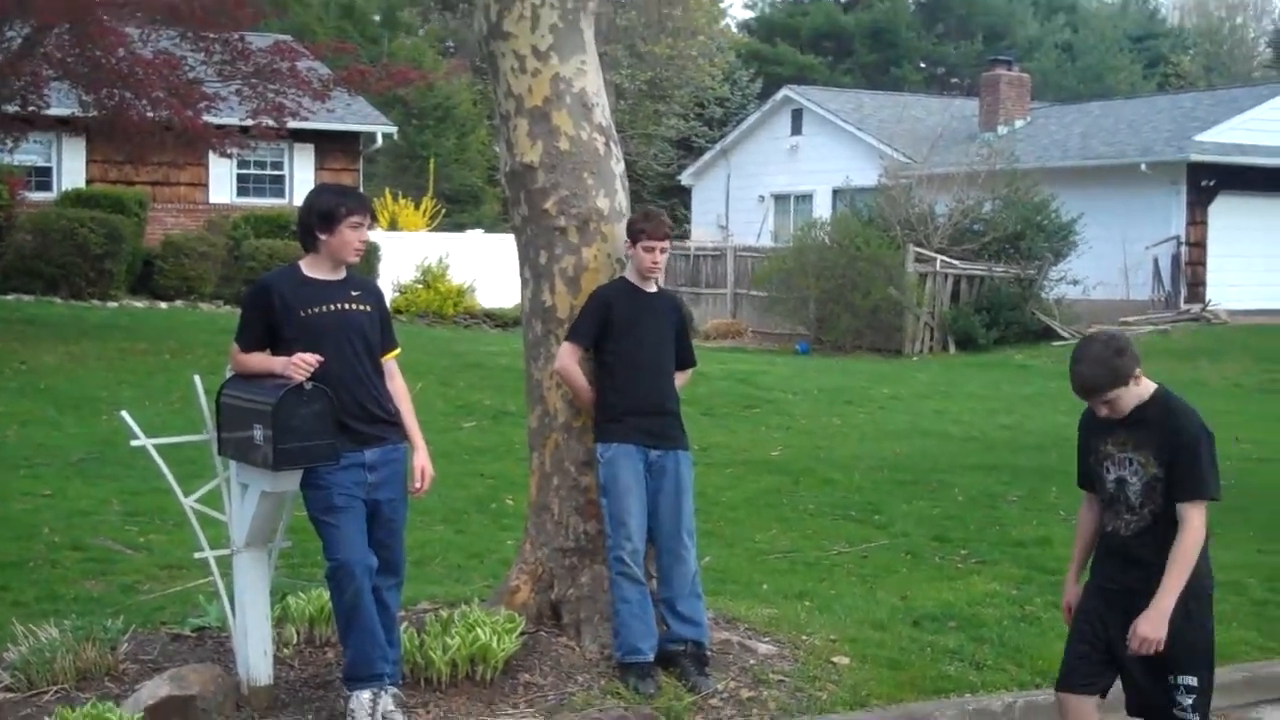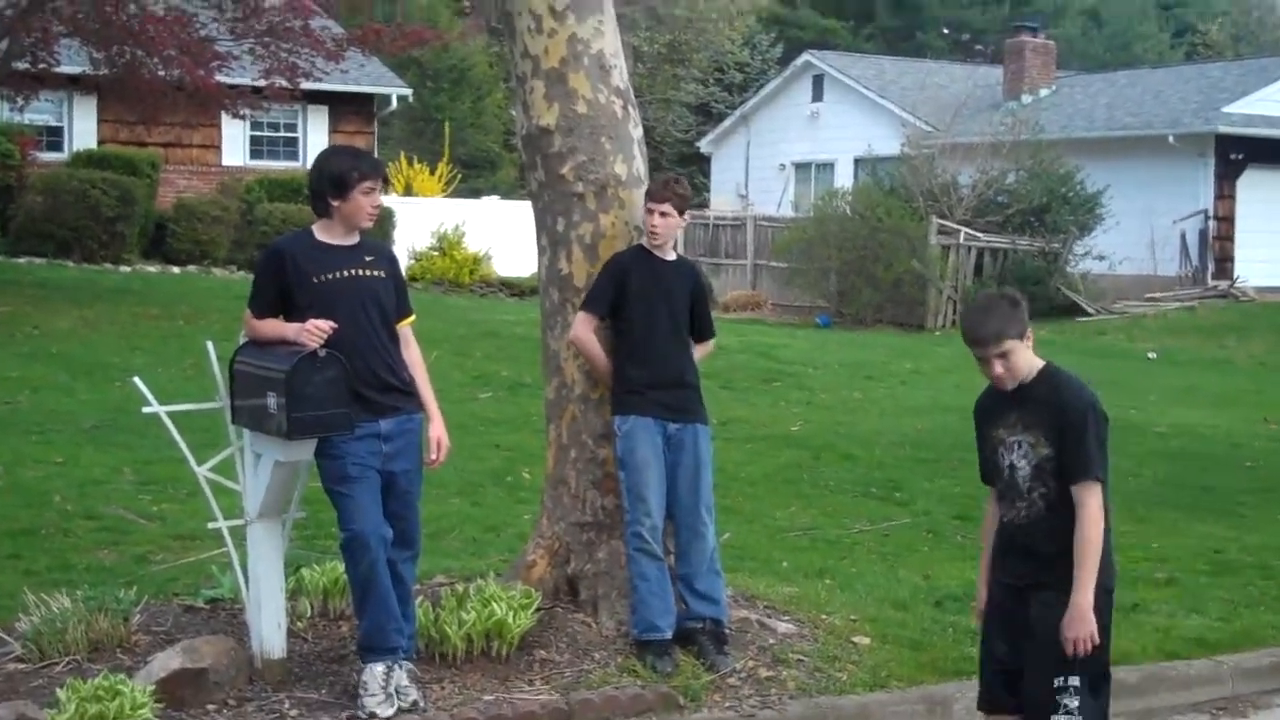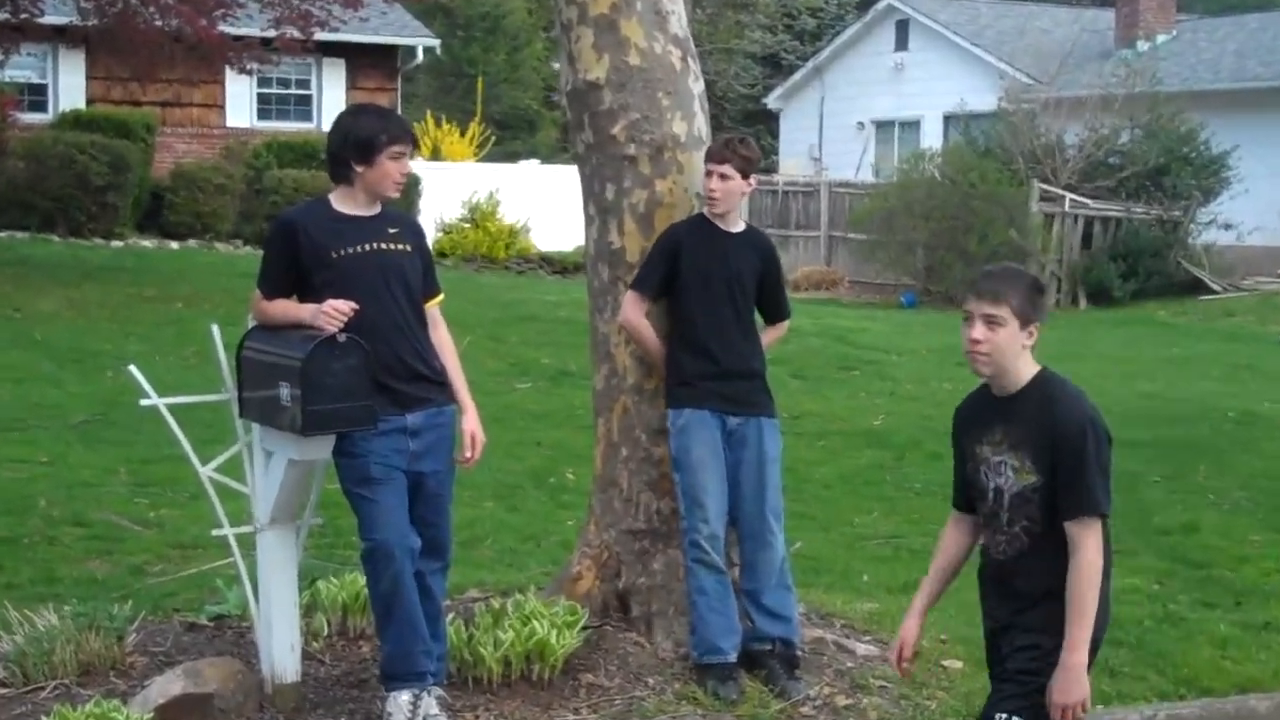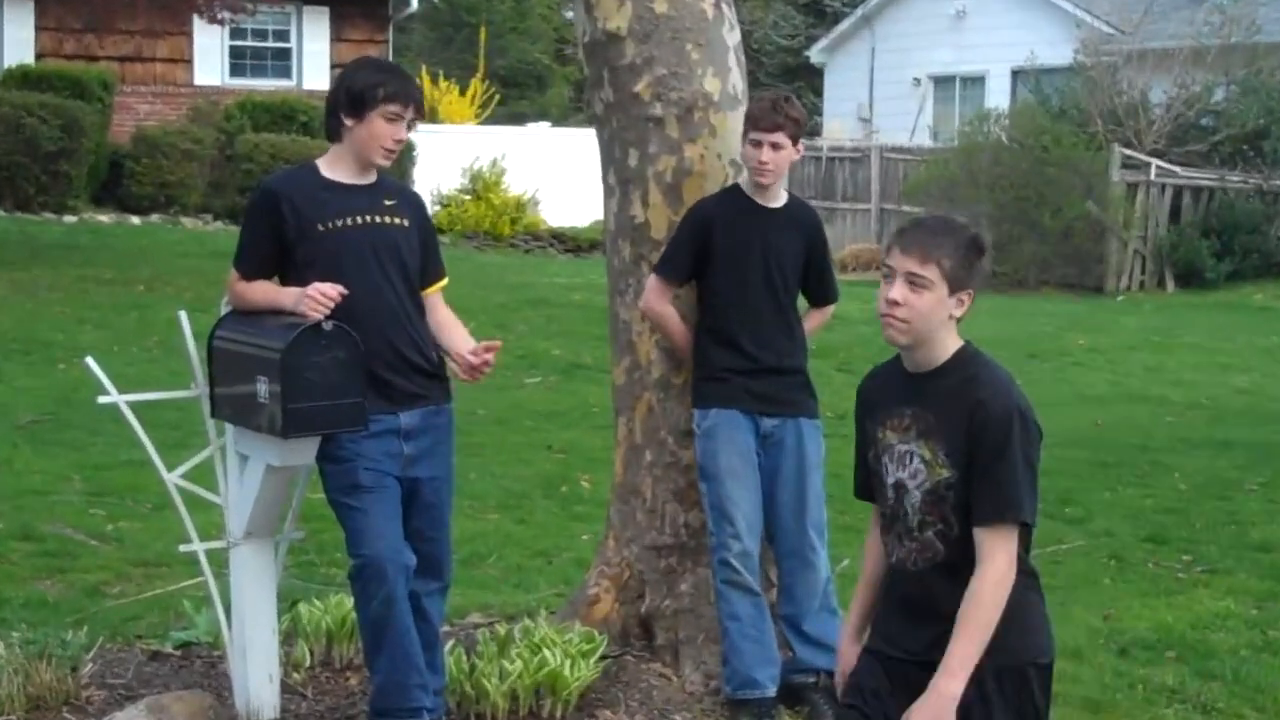
dt=0.4s
person 1, frame 1
left shoulder: (368, 292)
right shoulder: (275, 290)
right elbow: (241, 358)
left wrist: (418, 446)
right wrist: (283, 363)
left hip: (386, 452)
right hip: (328, 458)
left knee: (387, 572)
right knee: (351, 567)
person 1, frame 2
left shoulder: (382, 257)
right shoulder: (287, 254)
right elbow: (254, 325)
left wrist: (433, 414)
right wrist: (295, 330)
left hip: (401, 421)
right hip: (344, 427)
left knee: (402, 544)
right knee: (366, 539)
left ankle: (396, 656)
right ankle: (383, 658)
person 1, frame 3
left shoulder: (407, 229)
right shoulder: (300, 227)
right elbow: (264, 306)
left wrist: (466, 406)
right wrist: (311, 312)
left hip: (432, 415)
right hip: (365, 422)
left knee: (431, 551)
right knee: (390, 548)
person 1, frame 4
left shoulder: (406, 204)
right shoulder: (284, 195)
right elbow: (241, 289)
left wrist: (466, 351)
right wrist: (293, 296)
left hip: (428, 414)
right hip: (353, 421)
left knee: (429, 568)
right knee: (381, 563)
person 2, frame 1
left shoulder: (672, 306)
right shoulder: (607, 298)
right elbow: (565, 362)
left wrist: (658, 401)
right wrist: (603, 410)
left hip: (670, 440)
right hip: (621, 441)
left knee: (679, 548)
right knee: (627, 551)
person 2, frame 2
left shoulder: (690, 275)
right shoulder: (623, 266)
right elbow: (581, 332)
left wrist: (676, 373)
right wrist: (620, 380)
left hip: (688, 412)
right hip: (638, 413)
left knee: (697, 522)
right knee: (646, 525)
left ankle: (705, 621)
right ankle: (653, 631)
person 2, frame 3
left shoulder: (760, 247)
right shoulder: (680, 238)
left elbow: (778, 322)
right elbow: (631, 313)
left wrist: (742, 358)
right wrist: (675, 365)
left hip: (753, 405)
right hip: (694, 406)
left knee: (764, 529)
right knee: (706, 533)
left ankle: (774, 642)
right ankle: (715, 653)
person 2, frame 4
left shoulder: (804, 221)
right shoulder: (711, 214)
left elbow: (823, 305)
right elbow: (654, 299)
left wrist: (780, 349)
right wrist: (706, 357)
left hip: (793, 403)
right hip: (725, 405)
left knee: (805, 545)
right knee: (737, 550)
person 3, frame 1
left shoulder: (1183, 426)
right shoulder: (1093, 423)
left elbow: (1193, 525)
left wrist: (1160, 609)
right wrist: (1074, 575)
left hip: (1173, 591)
right hip: (1108, 585)
person 3, frame 2
left shoulder: (1072, 402)
right shoulder: (988, 406)
left elbow: (1090, 506)
left wrist: (1081, 602)
right wrist: (984, 580)
left hip: (1065, 585)
right hip: (1011, 583)
person 3, frame 3
left shoulder: (1070, 418)
right shoulder: (971, 414)
left elbow: (1087, 544)
left wrist: (1074, 661)
right wrist: (917, 612)
left hip: (1053, 625)
right hip: (1003, 617)
person 3, frame 4
left shoulder: (994, 404)
right shoulder: (877, 391)
left elbow: (997, 561)
right wrist: (853, 632)
left hip: (989, 657)
right hip: (897, 645)
